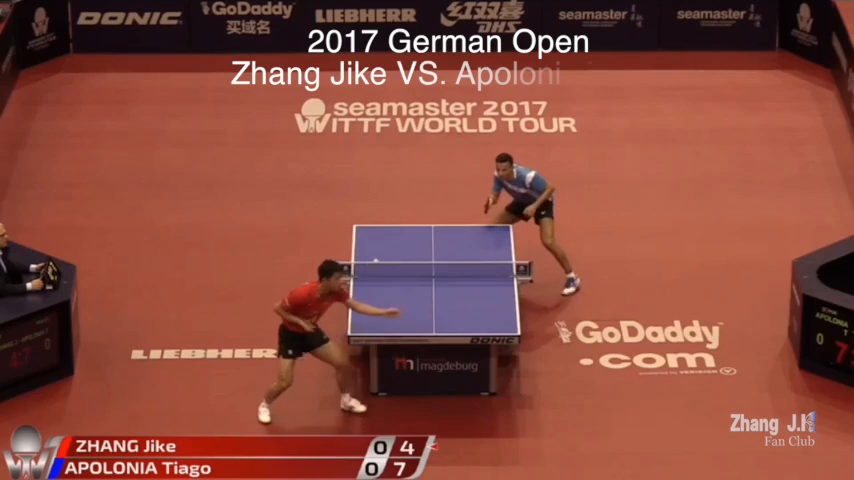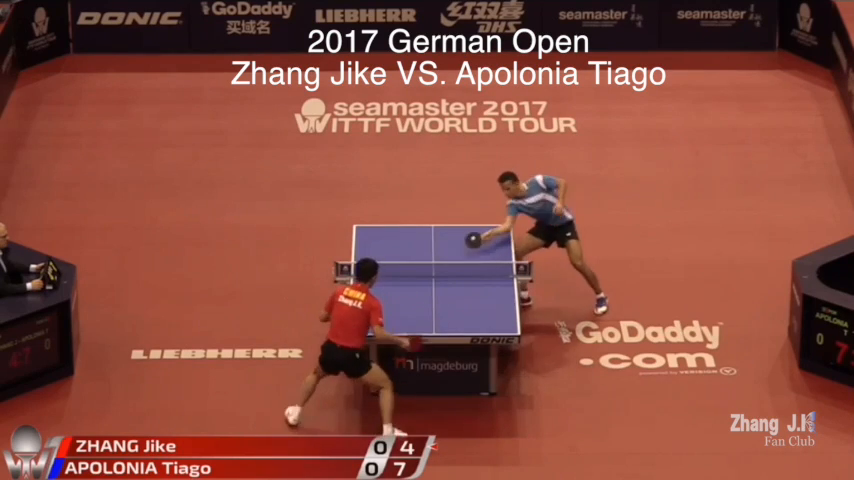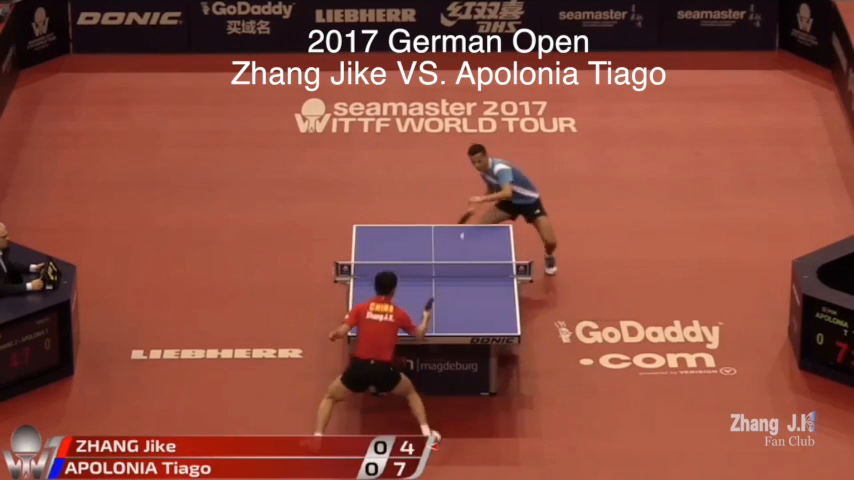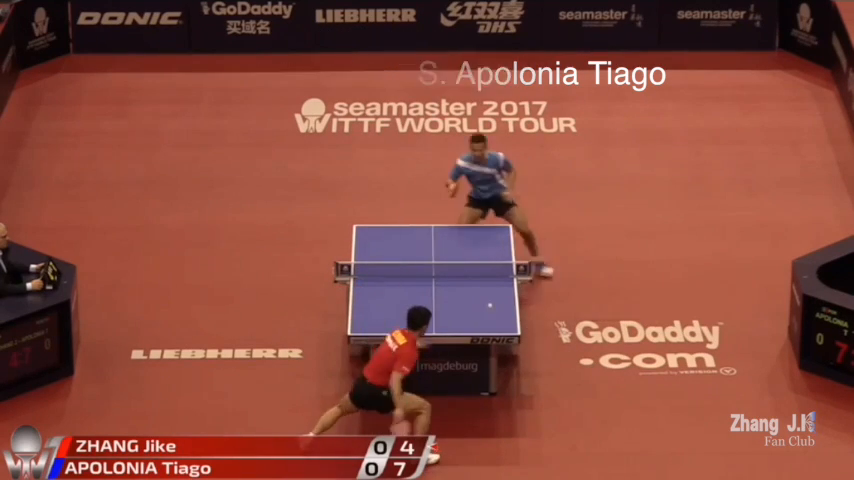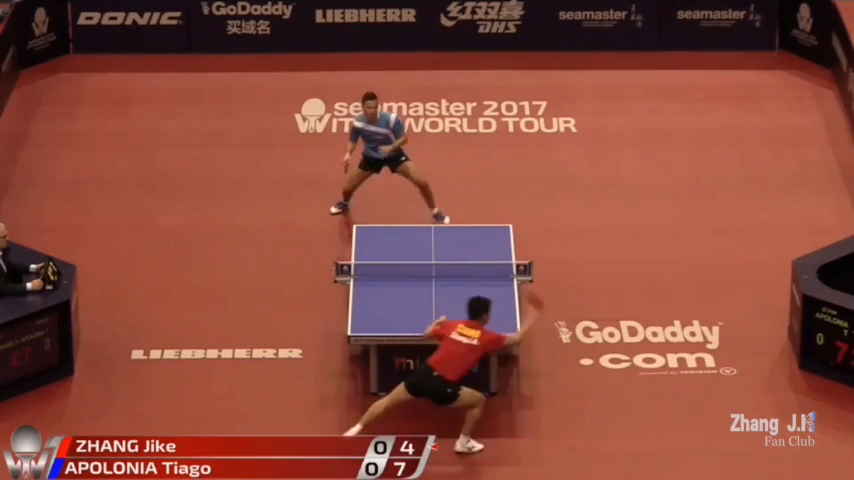
dt=1s
person 1, frame 1
left shoulder: (337, 292)
right shoulder: (303, 294)
left elbow: (357, 306)
right elbow: (278, 309)
left wrist: (385, 312)
right wrist: (300, 322)
left hip: (310, 332)
right hip: (290, 334)
left knee: (343, 364)
right knee: (285, 382)
left ankle: (347, 400)
right ankle: (264, 406)
person 1, frame 2
left shoulder: (339, 293)
right shoulder: (373, 303)
left elbow: (323, 317)
right elbow: (380, 334)
right wrist: (402, 341)
left hip: (331, 350)
right hip: (353, 355)
left knee: (315, 375)
right knee: (386, 386)
left ankle: (295, 413)
right ankle: (388, 431)
person 1, frame 3
left shoulder: (361, 308)
right shoulder: (399, 314)
left elbow: (342, 332)
right elbow: (419, 334)
left wrist: (334, 334)
right wrist: (427, 318)
left hip: (359, 368)
right hip: (383, 370)
left knee: (329, 397)
right knee: (410, 392)
left ankle: (317, 436)
right ankle: (427, 432)
person 1, frame 4
left shoulder: (395, 334)
right shoulder: (410, 352)
right elbow: (394, 381)
right wrist: (399, 410)
left hip: (362, 386)
right hip: (380, 393)
left knee: (340, 408)
right knee: (425, 408)
left ankle: (311, 438)
person 1, frame 5
left shoulder: (453, 326)
right shoulder: (487, 338)
left elbow: (427, 333)
right elbow: (517, 338)
left wrist: (439, 322)
right wrist: (531, 316)
left hip: (424, 375)
right hip: (444, 387)
left knee: (390, 400)
right knee: (478, 401)
left ankle: (357, 429)
right ankle: (463, 442)
person 2, frame 1
left shoulder: (528, 176)
right shoulder: (498, 176)
left elbow: (550, 188)
right elbow: (495, 194)
left wrist: (535, 206)
right wrist: (491, 200)
left hip: (541, 203)
right hip: (522, 202)
left knee: (548, 242)
left ankle: (572, 278)
person 2, frame 2
left shoulder: (538, 182)
right shoulder: (513, 203)
left elbow: (561, 183)
right elbow: (507, 225)
left wrist: (560, 203)
right wrist: (490, 234)
left hip: (564, 223)
right hip: (544, 226)
left knee: (578, 263)
right knee: (515, 253)
left ankle: (601, 298)
right ankle: (524, 295)
person 2, frame 3
left shoulder: (501, 169)
right shoulder: (484, 172)
left elbow: (508, 193)
left wrist: (481, 199)
right wrist: (474, 205)
left hip: (530, 201)
right hip: (509, 202)
left knee: (550, 241)
right knee: (481, 225)
left ankle: (549, 257)
person 2, frame 4
left shoulder: (498, 158)
right shoulder: (462, 163)
left elbow: (511, 171)
right elbow: (451, 180)
left wrist: (509, 190)
right wrist: (452, 186)
left hip: (500, 196)
right hip: (477, 197)
left knee: (525, 231)
left ankle: (538, 261)
person 2, frame 5
left shoulder: (391, 119)
right shoulder: (358, 123)
left elbow: (404, 138)
right elbow: (352, 142)
left wrist: (391, 147)
right wrist: (347, 154)
left hip: (393, 155)
right hip: (371, 157)
left knee: (421, 182)
right knee: (348, 188)
left ankle: (436, 212)
right ankle: (344, 203)
